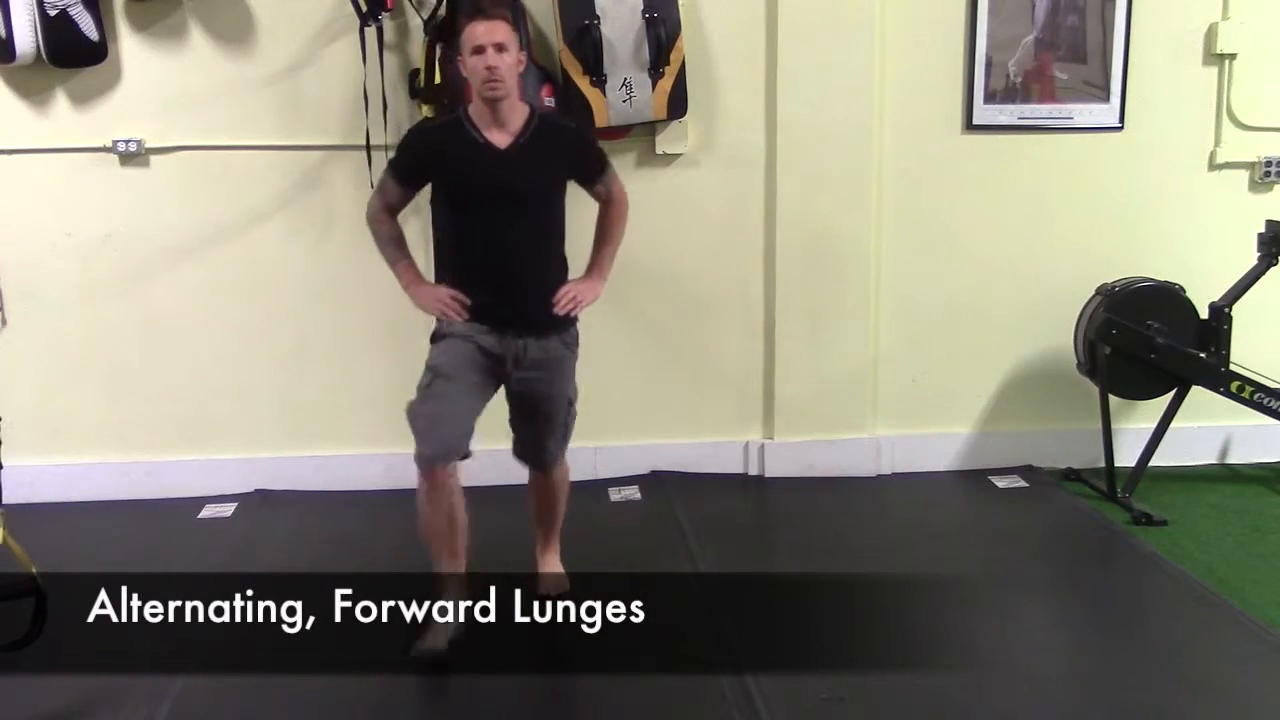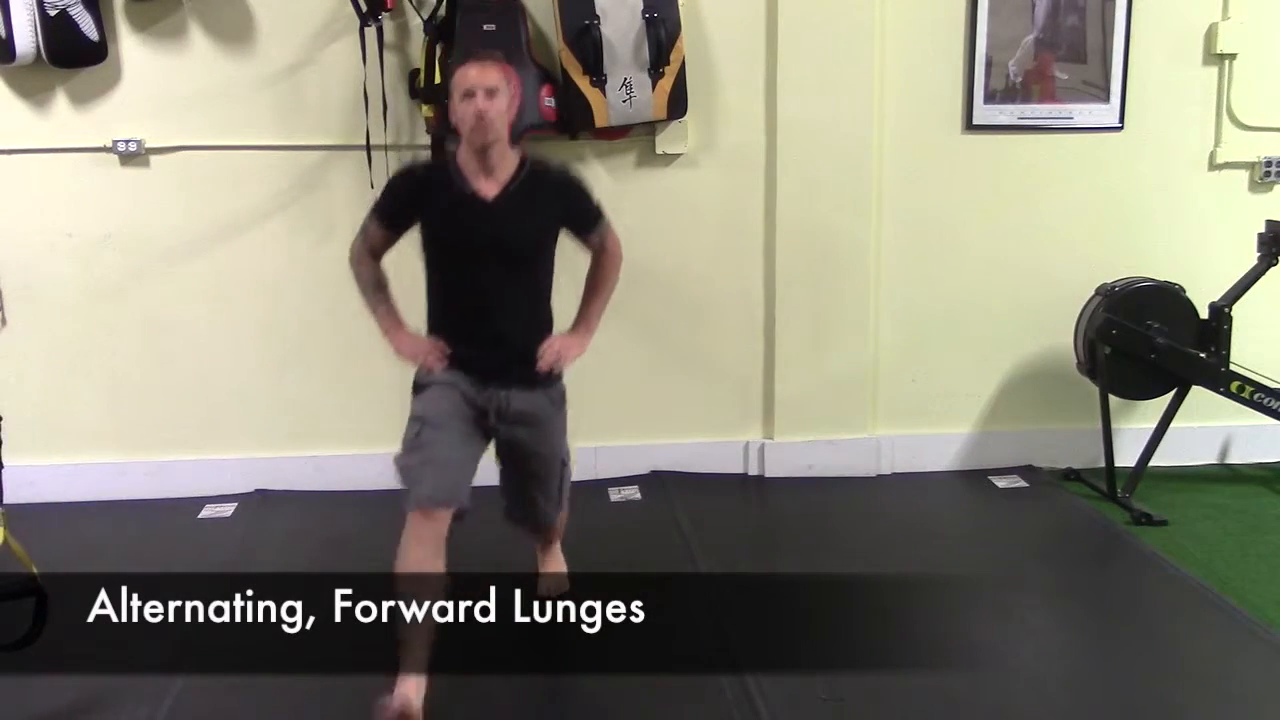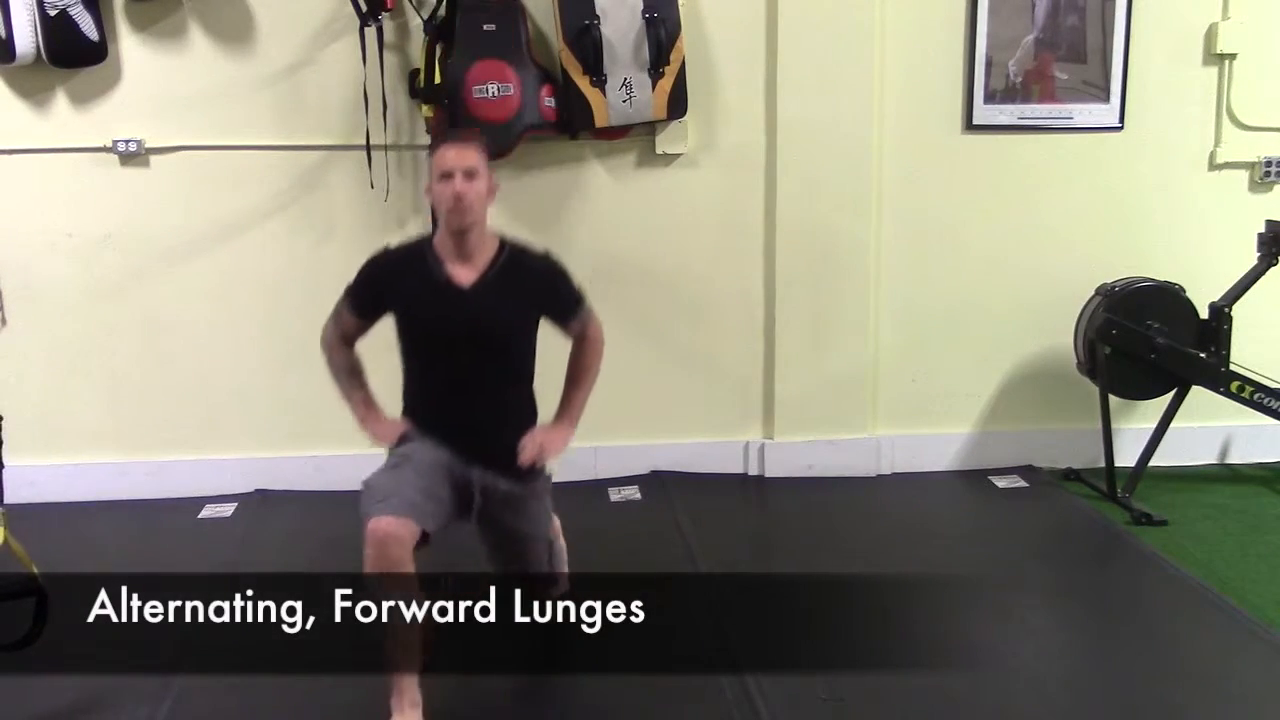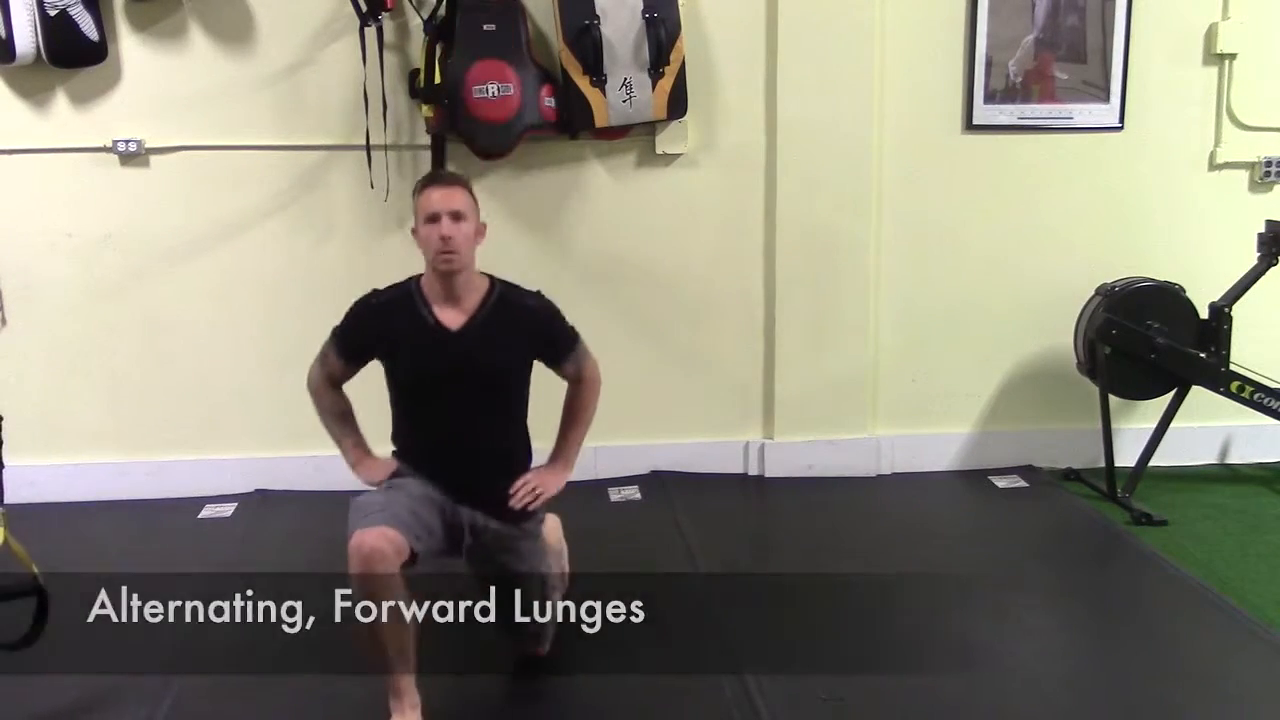
dt=0.2s
person 1, frame 1
left shoulder: (563, 137)
right shoulder: (432, 140)
left elbow: (615, 200)
right elbow: (380, 210)
left wrist: (595, 279)
right wrist: (416, 285)
left hip: (545, 330)
right hip: (467, 328)
left knee: (547, 460)
right knee: (435, 460)
left ankle: (548, 555)
right ankle: (451, 590)
person 1, frame 2
left shoulder: (552, 186)
right shoulder: (421, 183)
left elbow: (607, 249)
right elbow: (364, 252)
left wrist: (582, 332)
right wrist: (396, 331)
left hip: (531, 380)
right hip: (452, 376)
left knee: (543, 514)
right knee: (427, 509)
left ankle: (550, 552)
person 1, frame 3
left shoulder: (534, 272)
right shoulder: (396, 269)
left elbow: (589, 336)
right elbow: (336, 337)
left wrist: (564, 423)
right wrist: (371, 416)
left hip: (511, 458)
right hip: (431, 445)
right knee: (385, 533)
left ankle: (549, 540)
person 1, frame 4
left shoulder: (526, 313)
right shoulder: (382, 313)
left elbow: (586, 376)
right elbow: (322, 379)
left wrist: (560, 467)
right wrist: (360, 457)
left hip: (504, 499)
right hip: (421, 483)
left knee: (534, 644)
right knee: (369, 547)
left ankle: (547, 538)
